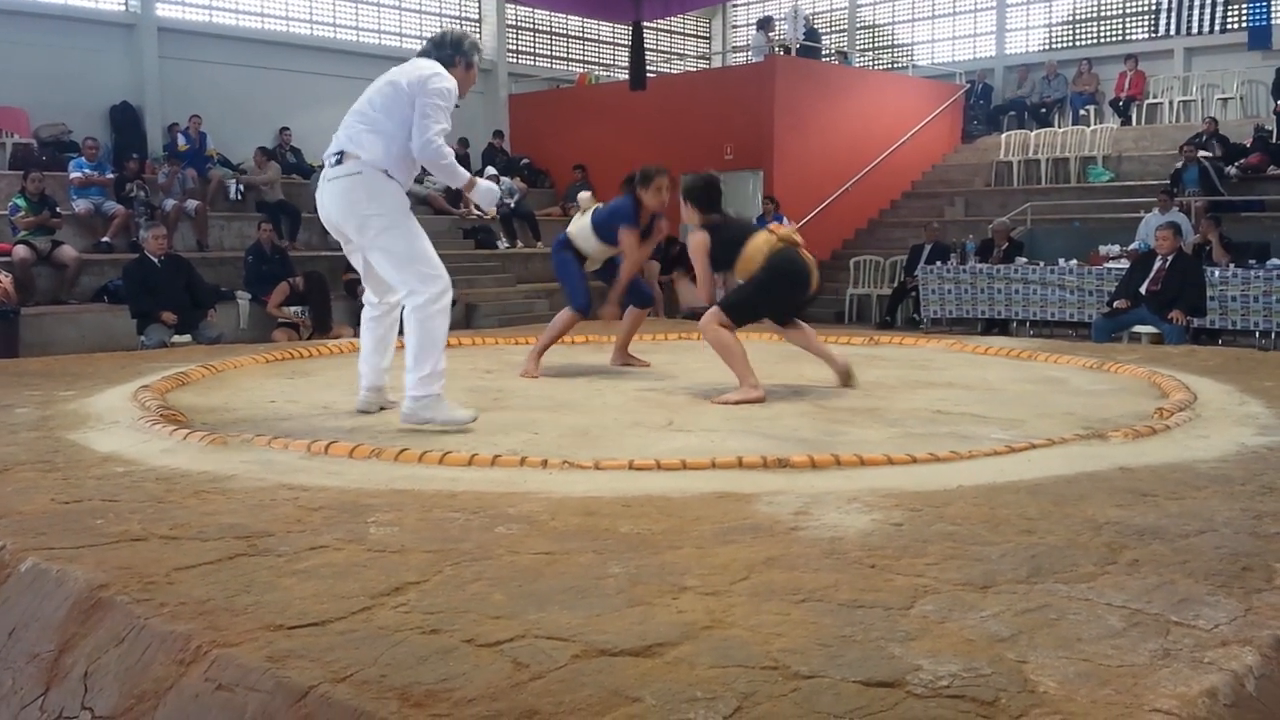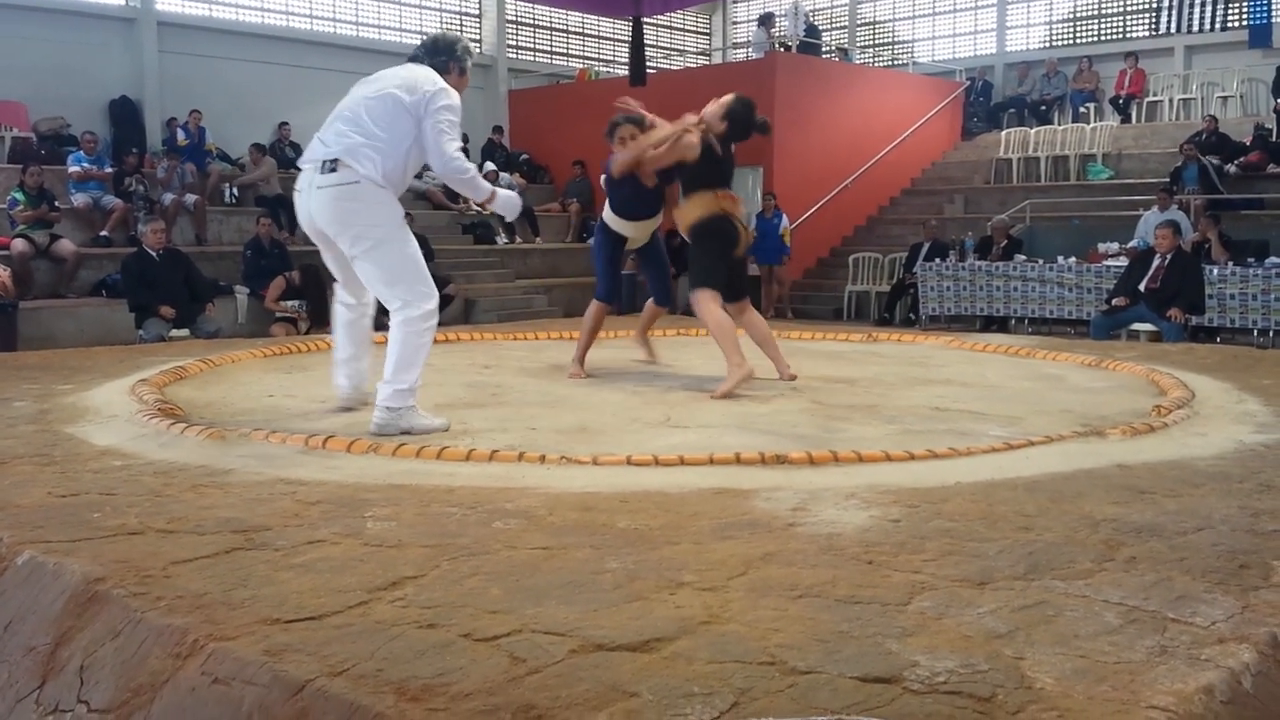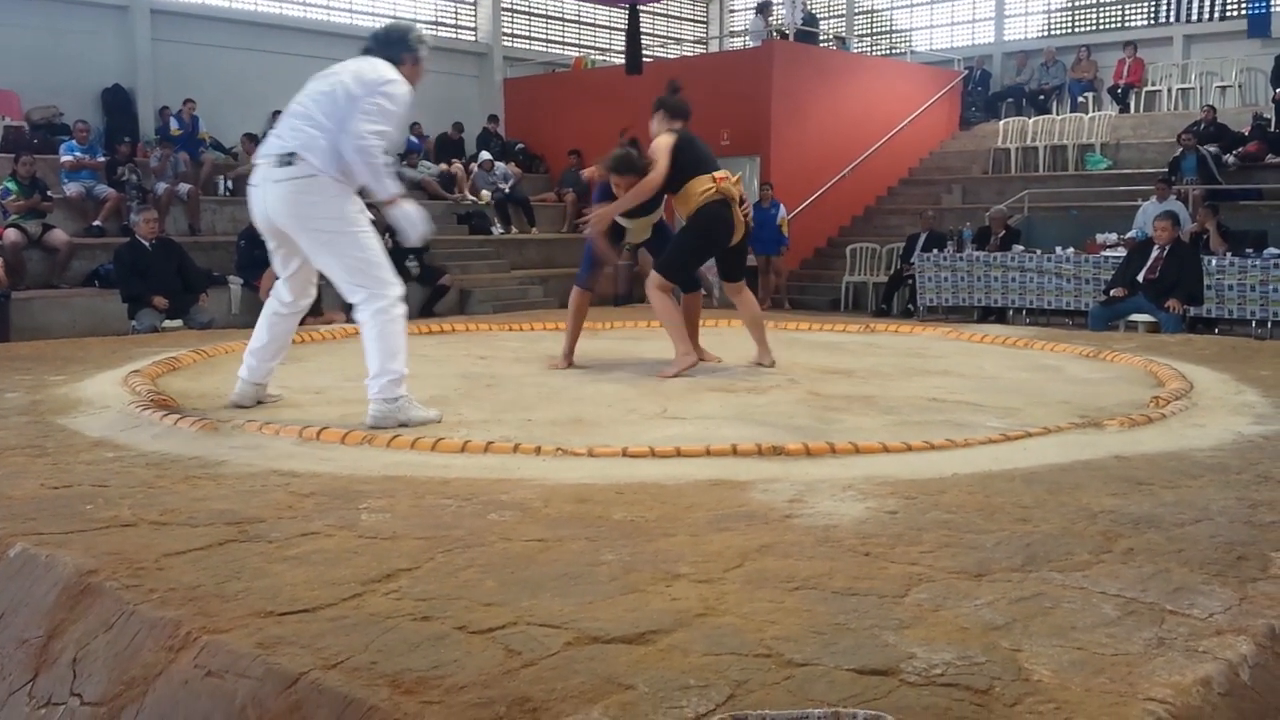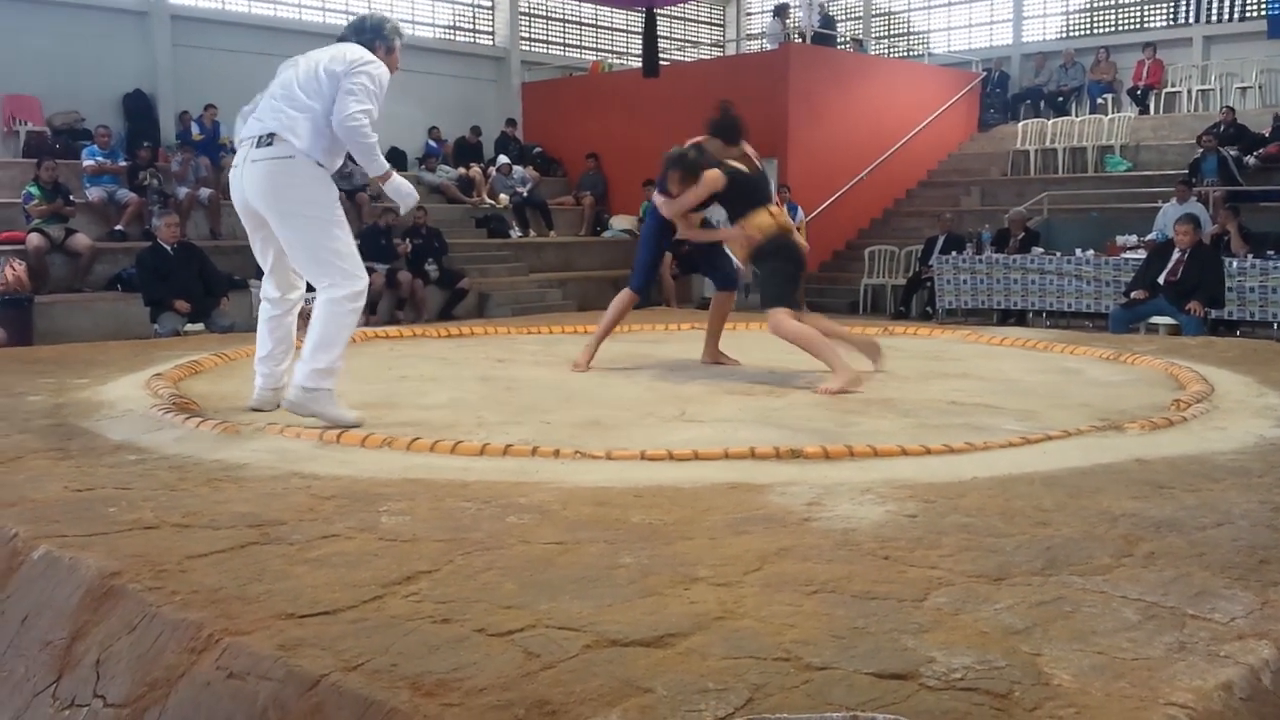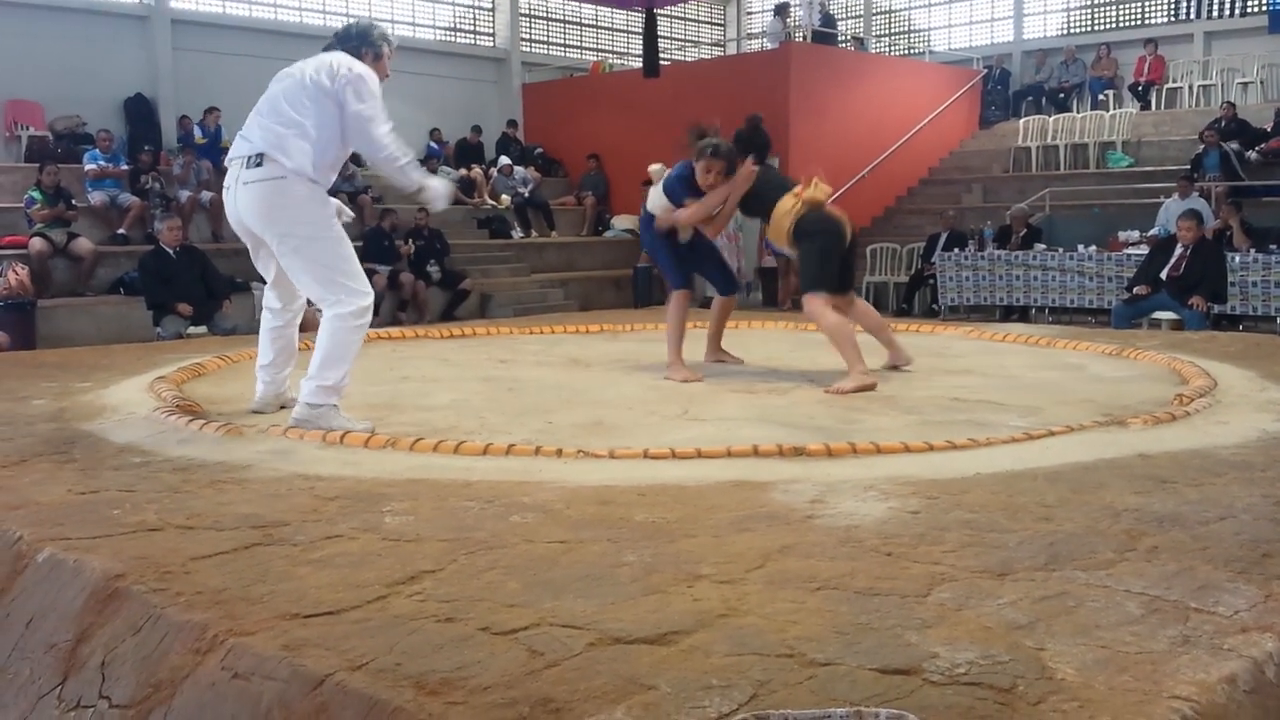
dt=0.3s
person 1, frame 1
left shoulder: (403, 76)
right shoulder: (439, 78)
right elbow: (429, 146)
right wrist: (470, 186)
left hip: (333, 186)
right hip: (365, 186)
left knee: (382, 292)
right knee: (430, 288)
left ankle: (373, 389)
right ankle: (424, 400)
person 1, frame 2
left shoulder: (382, 79)
right shoulder: (439, 91)
right elbow: (448, 162)
right wrist: (492, 197)
left hip: (311, 189)
right hip: (355, 194)
left knee: (355, 289)
right knee: (416, 302)
left ankle: (351, 385)
right ankle: (395, 408)
person 1, frame 3
left shoulder: (341, 73)
right shoulder: (391, 84)
right elbow: (362, 147)
right wrist: (398, 203)
left hip: (266, 185)
right hip: (308, 187)
left knee: (294, 287)
right knee: (380, 293)
left ankle: (251, 383)
right ankle: (390, 400)
person 1, frame 4
left shoulder: (309, 60)
right shoulder: (369, 65)
left elbow: (250, 116)
right elbow: (350, 122)
right wrist: (387, 178)
left hip: (246, 169)
right hip: (290, 170)
left knee: (282, 282)
right knee: (345, 283)
left ankle: (269, 386)
right ankle: (311, 388)
person 1, frame 5
left shoulder: (303, 72)
right shoulder: (355, 74)
right elbow: (376, 143)
left wrist: (323, 200)
right wrist: (423, 185)
left hip: (241, 188)
right hip: (281, 189)
left knee: (286, 288)
right knee: (351, 298)
left ankle: (271, 389)
right ankle: (316, 407)
person 2, frame 1
left shoulder: (698, 236)
right shoulder: (729, 222)
left elbow: (705, 295)
left hip: (782, 274)
right hip: (806, 269)
left knee: (710, 323)
right knee: (784, 323)
left ankle: (750, 386)
right ankle: (837, 363)
person 2, frame 2
left shoulder: (693, 141)
right shoulder: (723, 146)
left elbow: (652, 161)
right elbow: (676, 141)
right wrist: (644, 115)
left hip: (708, 232)
right hip: (733, 231)
left knee: (706, 304)
right knee: (740, 307)
left ankle: (738, 367)
right ankle: (783, 367)
person 2, frame 3
left shoulder: (665, 139)
right shoulder: (690, 142)
left elbow: (655, 179)
left wrist: (610, 210)
left hip: (709, 218)
right hip: (735, 216)
left knee: (656, 286)
right knee: (736, 286)
left ankle: (685, 353)
right ankle: (764, 351)
person 2, frame 4
left shoulder: (715, 175)
right shoulder: (749, 169)
left elbow: (672, 210)
left wrist: (659, 200)
left hip: (775, 252)
right hip: (785, 246)
left knee: (780, 323)
right knee: (795, 318)
left ankle: (844, 372)
right ankle: (863, 344)
person 2, frame 5
right shoulder: (766, 171)
left hip: (815, 230)
right hip: (834, 223)
left knee: (815, 308)
right knee: (844, 299)
left ankle: (859, 373)
right ankle: (898, 353)
person 3, frame 1
left shoulder: (652, 217)
right shoulder: (626, 205)
right elbow: (632, 258)
left hip: (601, 256)
right hip: (569, 249)
left knee: (645, 298)
right knee: (581, 305)
left ankle: (620, 353)
right ankle: (534, 356)
person 3, frame 2
left shoulder: (661, 169)
right shoulder: (616, 168)
right elbow: (631, 155)
right wrist: (675, 130)
left hip: (647, 235)
right hip: (611, 235)
left knee: (664, 297)
right knee: (606, 296)
left ankle: (641, 335)
right ankle: (577, 360)
person 3, frame 3
right shoulder: (604, 190)
left hip: (652, 226)
right hip: (616, 225)
left knee: (691, 284)
right knee: (585, 280)
left ankle: (693, 345)
right ankle: (567, 352)
person 3, frame 4
right shoulder: (669, 176)
right hip: (661, 219)
left knee: (728, 279)
right knee: (639, 287)
left ankle: (711, 351)
right ankle: (590, 348)
person 3, frame 5
left shoulder: (732, 182)
right shoulder: (683, 176)
left elbow: (715, 228)
right elbow: (709, 229)
right wrist: (732, 190)
left hip: (684, 230)
right hip: (656, 227)
left knee: (729, 286)
right knee: (682, 285)
left ankle: (714, 349)
right ankle: (673, 362)
